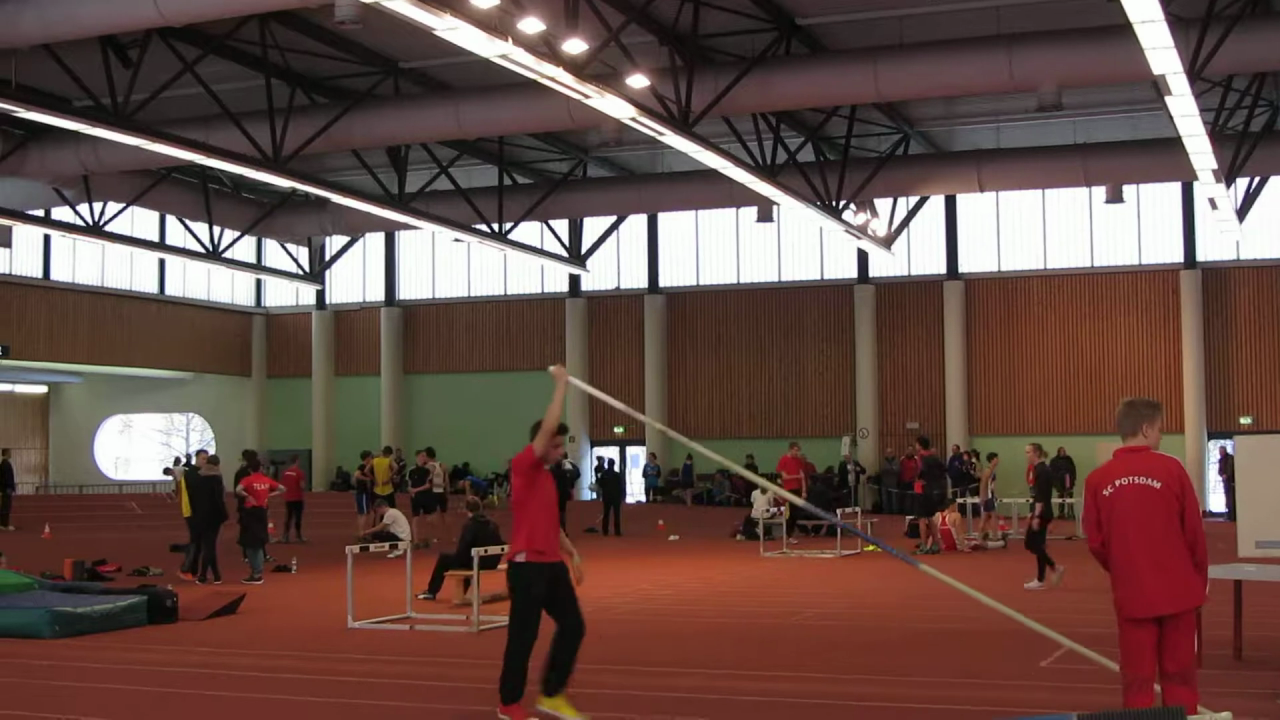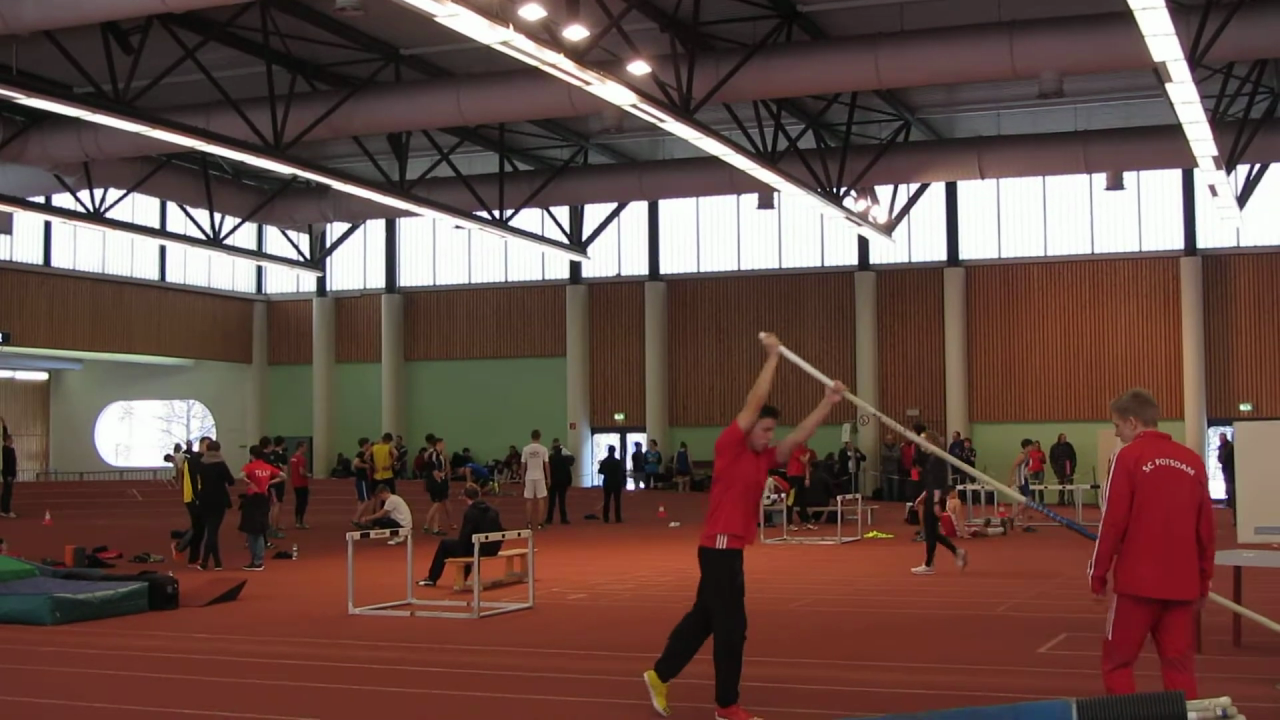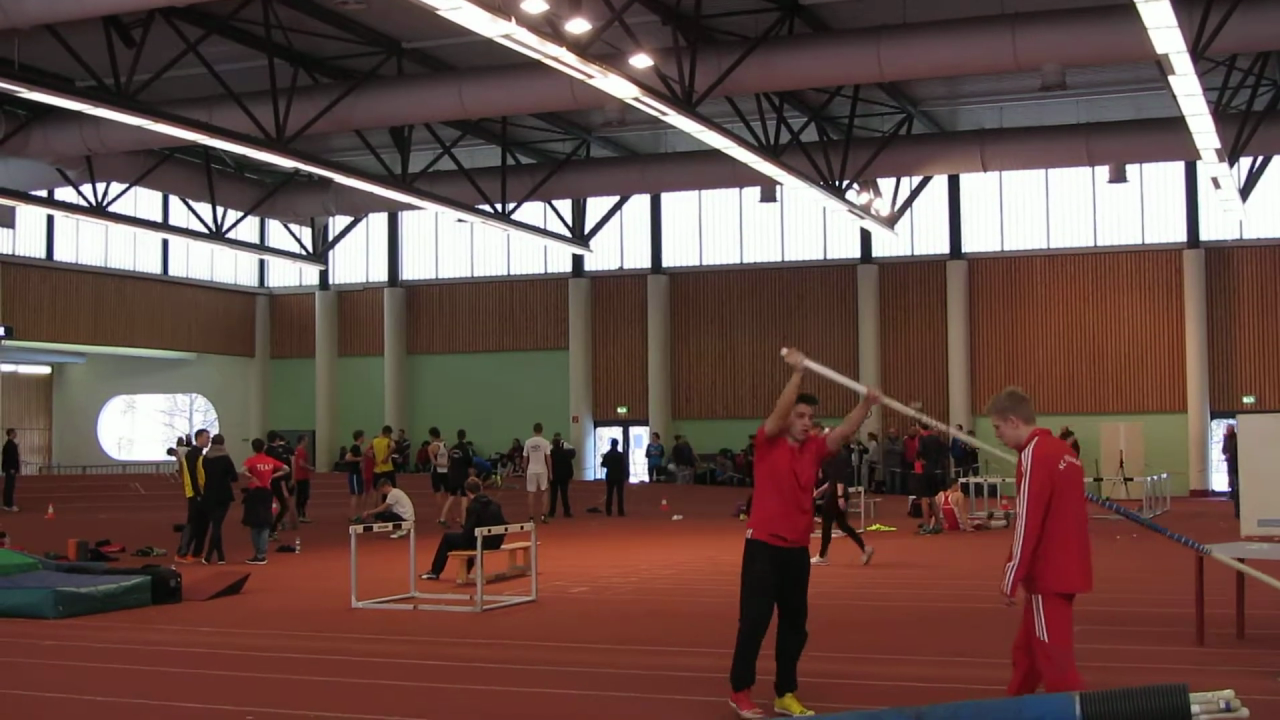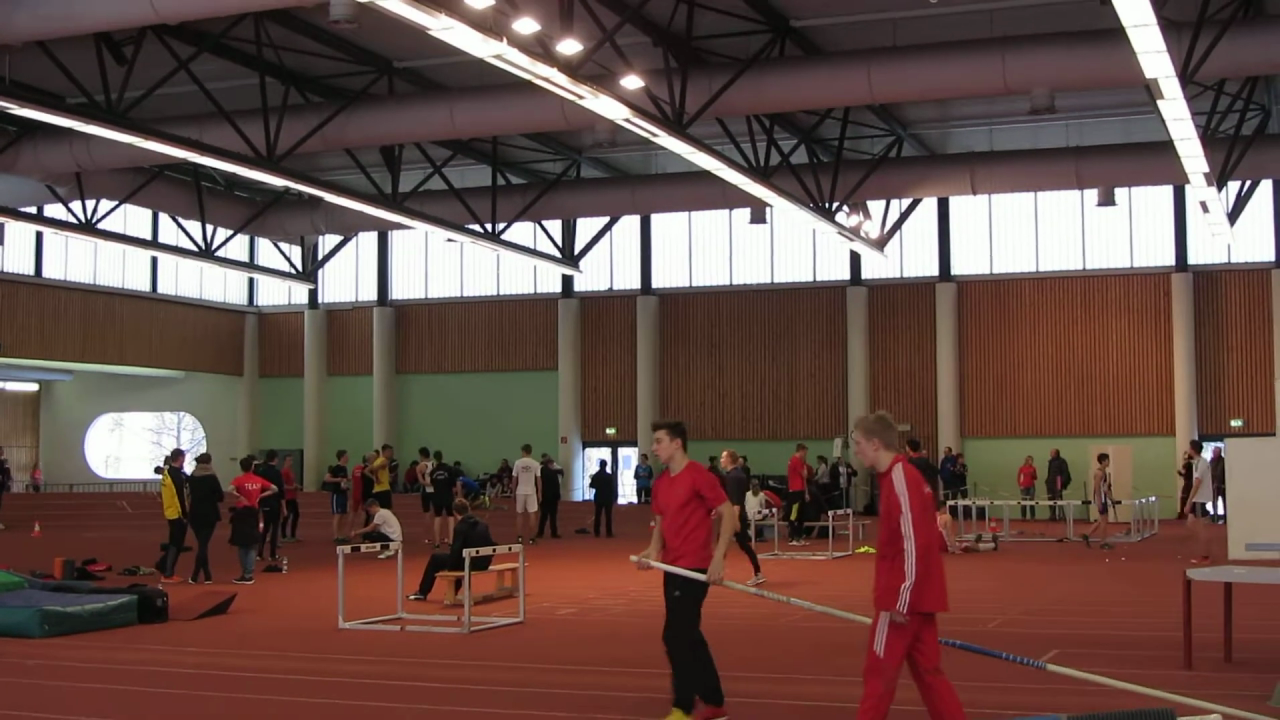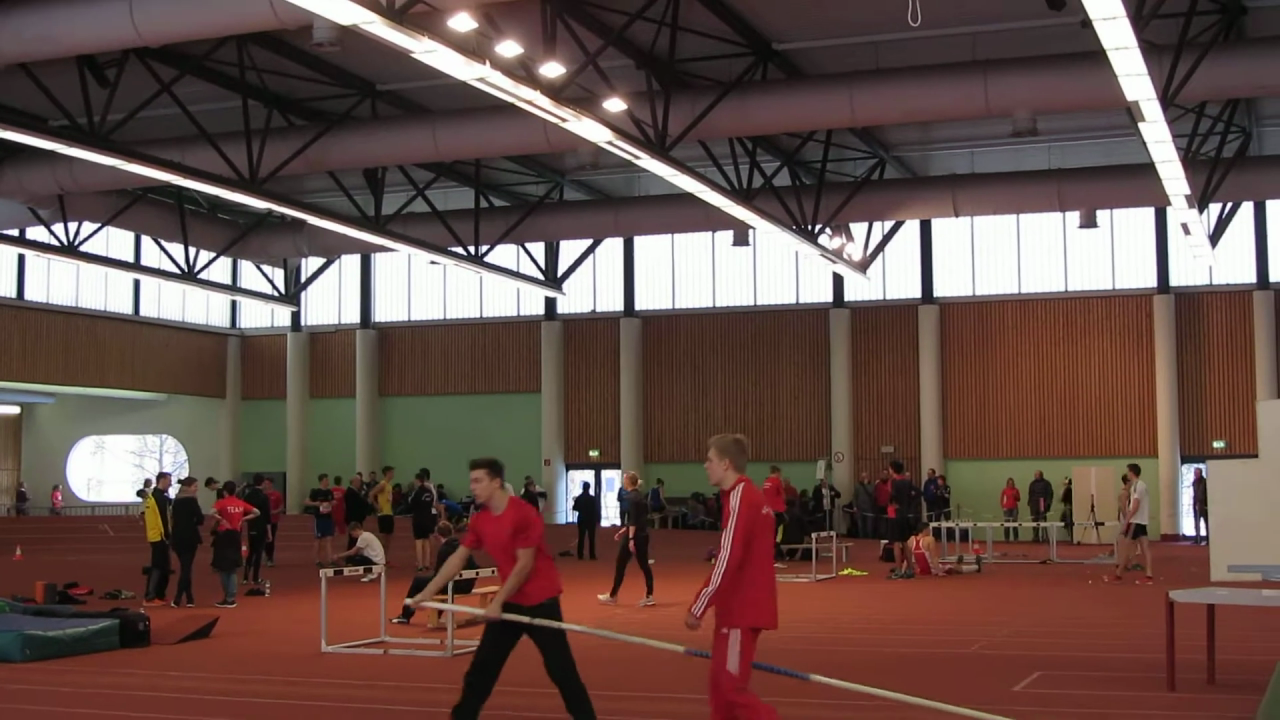
dt=1s
person 1, frame 1
left shoulder: (549, 477)
right shoulder: (524, 468)
right elbow: (547, 427)
left wrist: (573, 554)
right wrist: (561, 384)
left hip: (552, 564)
right hip: (527, 564)
left knee: (573, 627)
right knee: (522, 636)
person 1, frame 2
left shoulder: (764, 458)
right shoulder: (729, 447)
left elbow: (800, 436)
right elbow: (753, 403)
left wrist: (829, 402)
right wrist: (773, 356)
left hip: (728, 549)
right hip: (720, 548)
left knee: (703, 617)
right knee: (731, 627)
left ankle: (659, 676)
person 1, frame 3
left shoulder: (815, 447)
right shoulder: (767, 441)
left elbow: (843, 434)
right elbow: (777, 417)
left wrist: (866, 404)
right wrist: (796, 372)
left hip: (797, 547)
right hip: (762, 544)
left knee: (795, 623)
right knee: (754, 618)
right ankle: (740, 690)
person 1, frame 4
left shoulder: (699, 476)
right shoulder: (660, 483)
left elbow: (728, 515)
left wrist: (718, 558)
right wrist: (652, 550)
left hip: (693, 569)
right hip: (673, 569)
left knee: (676, 638)
right knee: (688, 638)
person 1, frame 5
left shoulder: (524, 513)
right shoulder: (479, 519)
left elbow: (525, 563)
right elbow: (459, 557)
left wrist: (498, 601)
right wrist: (427, 593)
left hip: (541, 601)
right hip: (510, 601)
left knee: (560, 667)
right knee: (483, 663)
person 2, frame 1
left shoulder: (1097, 480)
right shoulder: (1171, 468)
left elbow: (1096, 543)
right elbow: (1194, 532)
right wrist: (1200, 582)
left hip: (1131, 596)
right hip: (1178, 592)
left knee: (1137, 681)
right knee: (1180, 679)
person 2, frame 2
left shoulder: (1128, 456)
right shoulder: (1192, 460)
left elbow: (1113, 521)
right elbow: (1206, 526)
left wrist: (1098, 573)
right wrist: (1204, 578)
left hip: (1137, 579)
right hip: (1181, 580)
left knee: (1118, 661)
right knee: (1178, 664)
person 2, frame 3
left shoulder: (1034, 454)
right shoulder: (1062, 450)
left elbow: (1028, 522)
left wrist: (1011, 578)
left hip: (1048, 572)
right hip: (1066, 567)
left knee: (1053, 657)
right knee: (1026, 649)
person 2, frame 4
left shoulder: (899, 479)
right shoulder: (903, 476)
left elbow: (914, 543)
left wrist: (902, 598)
left hip: (903, 596)
right hip: (919, 596)
left knee: (879, 673)
right knee: (927, 671)
person 2, frame 5
left shoulder: (739, 497)
right shoulder: (751, 496)
left elbow: (727, 559)
left wrist: (698, 605)
left hip: (740, 611)
right hip: (746, 607)
left knee: (732, 690)
right knee: (722, 685)
